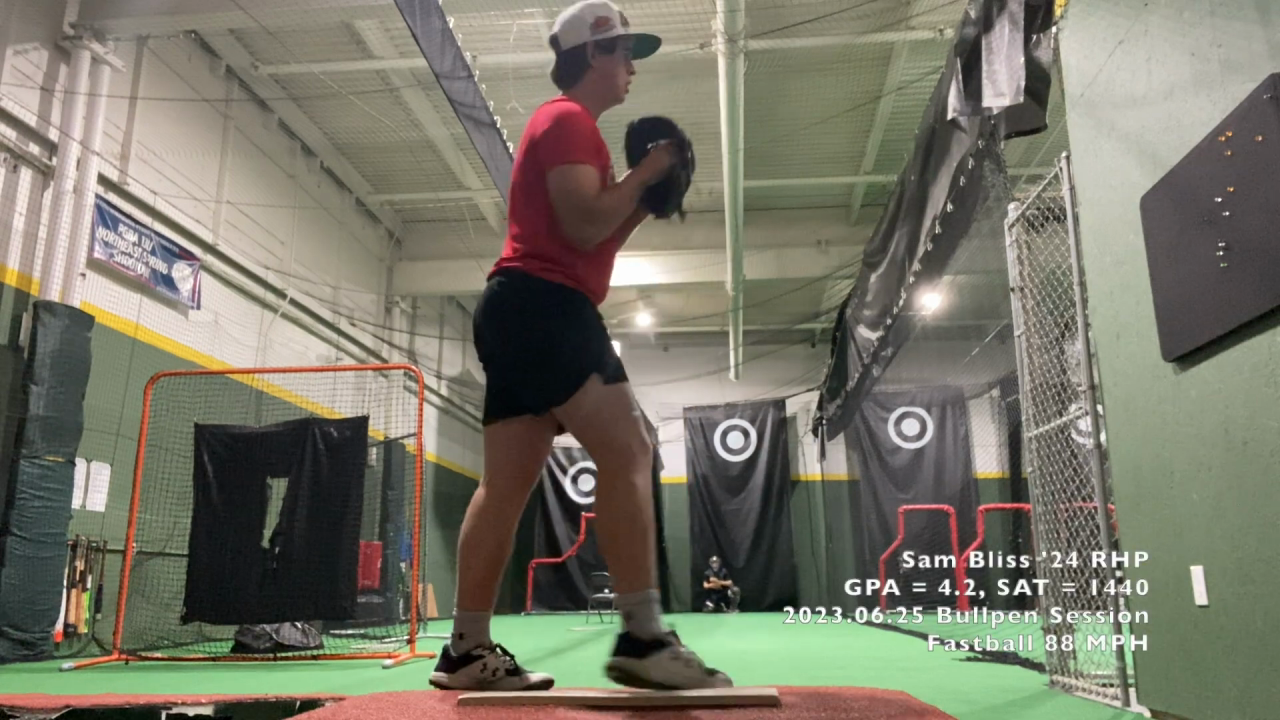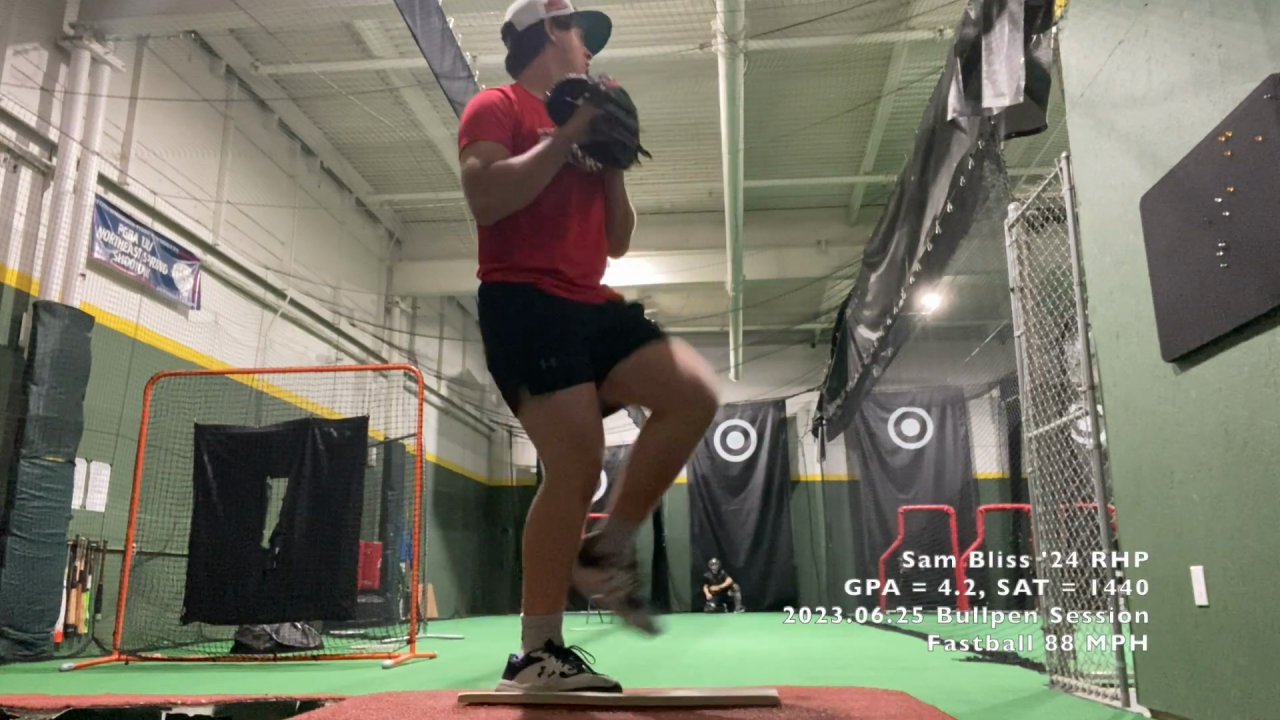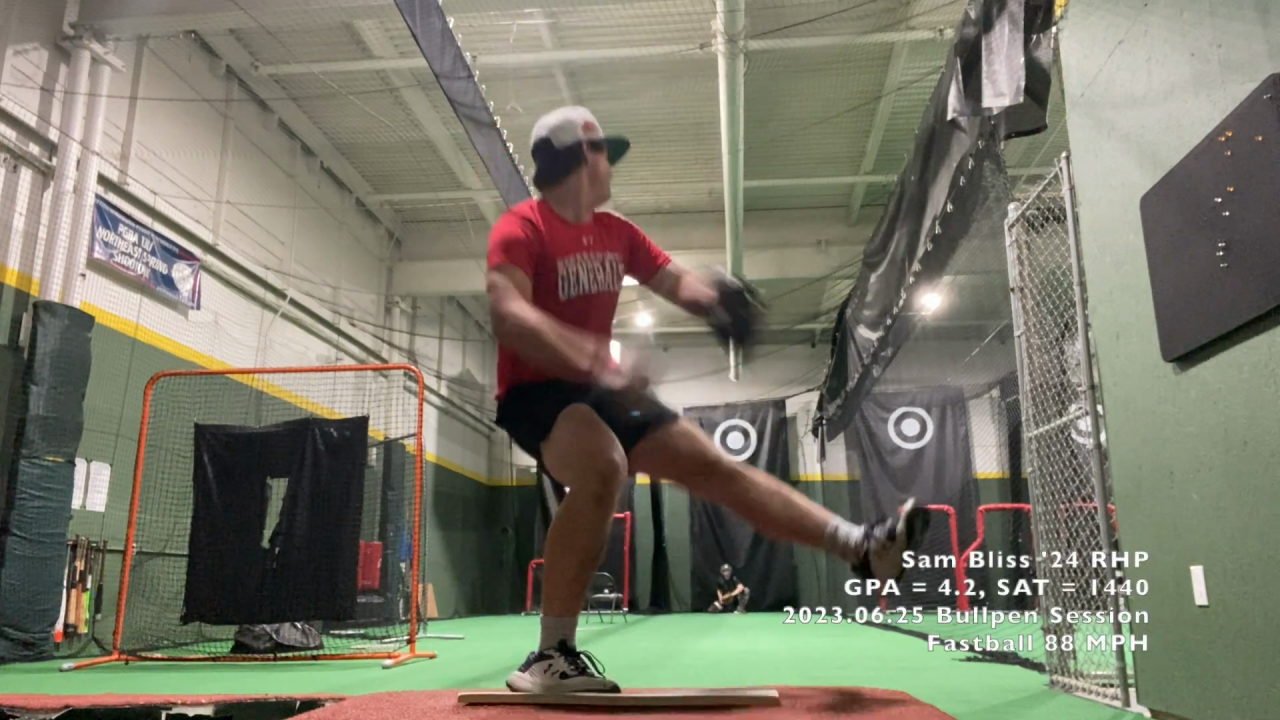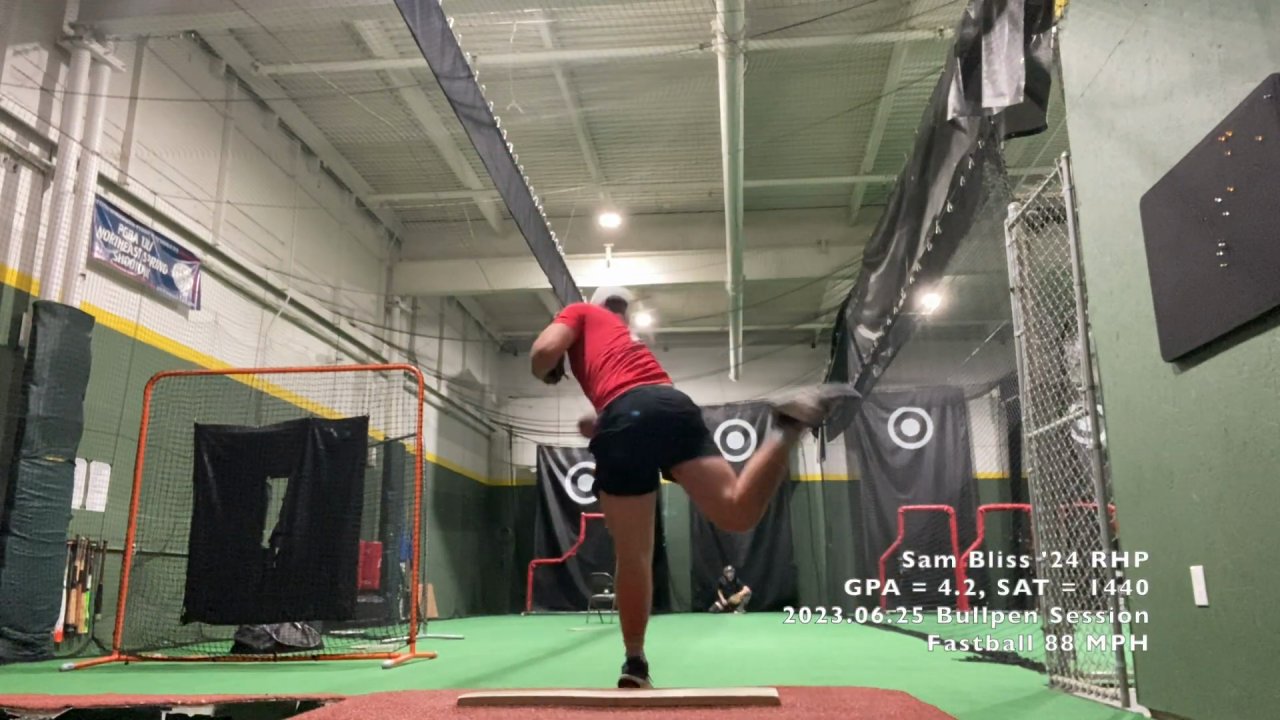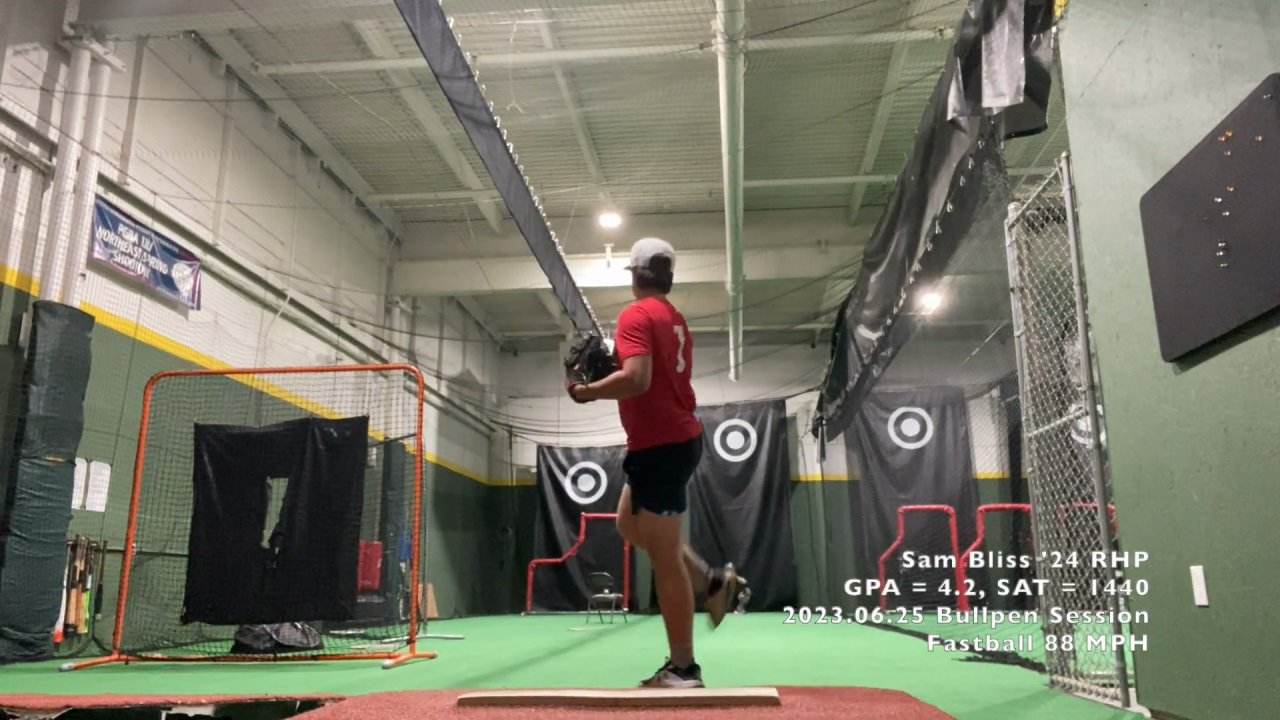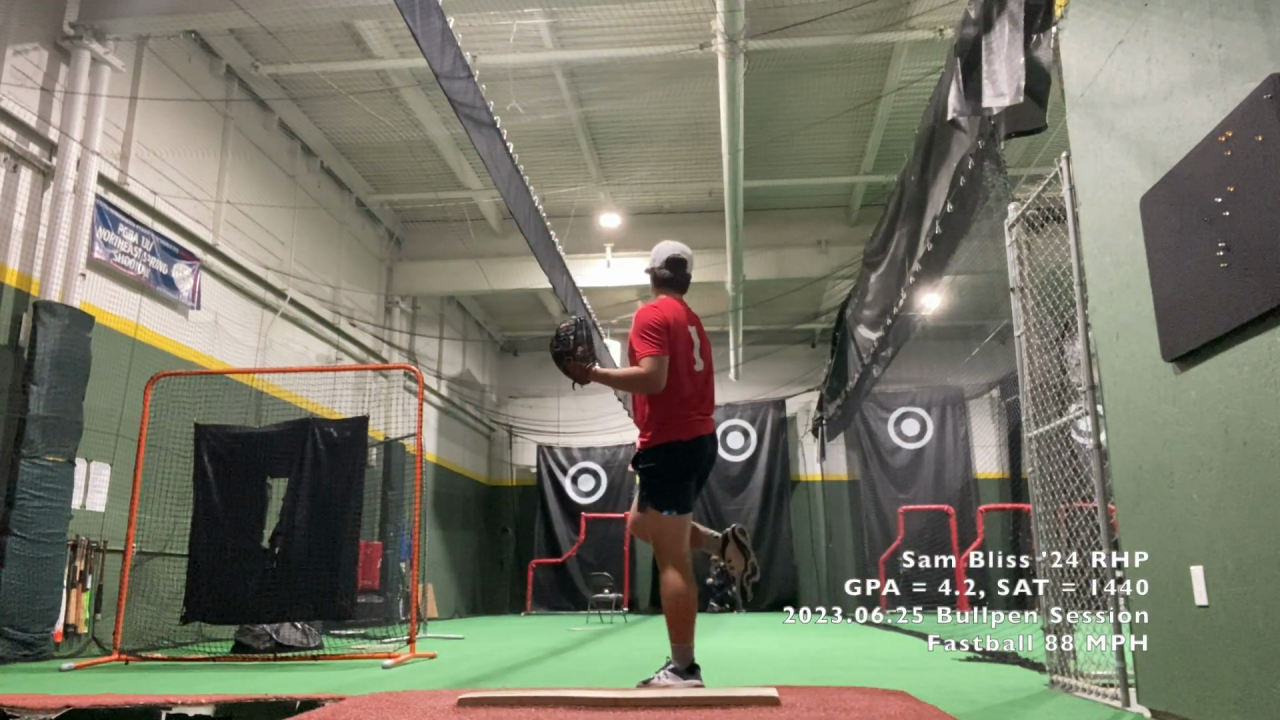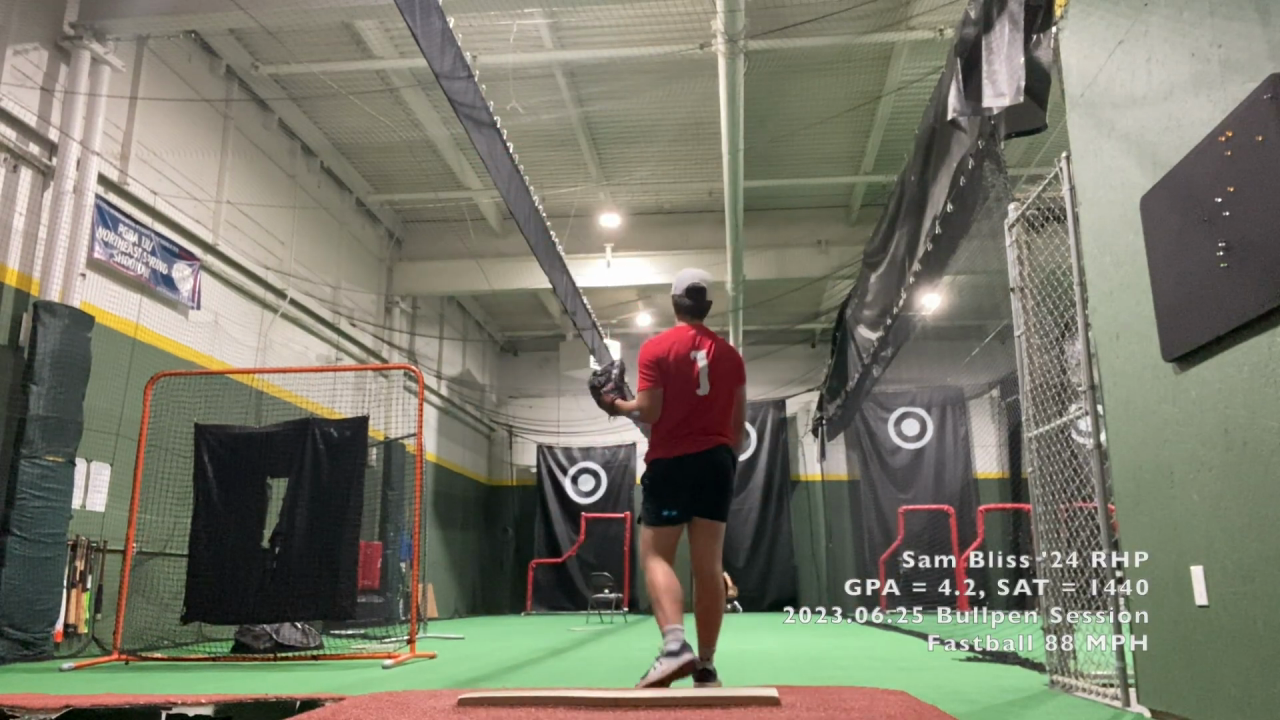
dt=0.7s
person 1, frame 1
left shoulder: (563, 127)
right shoulder: (568, 122)
left elbow: (593, 238)
right elbow: (584, 226)
left wrist: (640, 197)
right wrist: (646, 174)
left hip: (525, 313)
right hip: (541, 306)
left knee: (505, 483)
right knee: (625, 453)
left ankle: (468, 649)
right ankle: (643, 634)
person 1, frame 2
left shoulder: (589, 121)
right shoulder: (497, 106)
left elbow: (617, 240)
right elbow: (487, 200)
left wrist: (610, 162)
right wrist: (563, 140)
left hip: (590, 306)
right hip: (524, 306)
left knee: (693, 395)
right knee: (576, 464)
left ankle: (607, 552)
right ankle: (537, 654)
person 1, frame 3
left shoulder: (614, 230)
right shoulder: (522, 228)
left elbow: (680, 278)
right elbow: (508, 317)
left wrist: (715, 302)
right wrist: (587, 357)
left hip: (601, 391)
right hip: (540, 395)
left knee: (713, 467)
right knee: (601, 470)
left ankle: (856, 543)
right ankle: (552, 655)
person 1, frame 4
left shoulder: (578, 312)
right shoulder: (626, 334)
left elbow: (544, 350)
left wrist: (545, 372)
right wrist: (603, 430)
left hip: (626, 416)
right hip: (668, 404)
left knee: (632, 556)
right knee: (737, 511)
left ankle: (635, 666)
right ankle: (789, 422)
person 1, frame 5
left shoulder: (635, 315)
right shoulder: (676, 319)
left elbow: (637, 379)
left wrist: (587, 391)
left hip: (658, 446)
right hip: (682, 438)
left knee: (665, 560)
right knee: (632, 523)
left ankle: (683, 668)
right ankle: (711, 580)
person 1, frame 6
left shoulder: (652, 314)
right shoulder: (693, 320)
left elbow: (652, 378)
left wrist: (594, 373)
left hip: (671, 444)
right hip: (699, 440)
left knee: (672, 558)
right knee: (643, 524)
left ankle: (682, 668)
right ankle: (724, 543)
person 1, frame 7
left shoulder: (656, 348)
right shoulder: (728, 353)
left elbow: (647, 412)
right elbow: (738, 421)
left wrist: (616, 404)
right wrist: (730, 459)
left hip: (669, 462)
right hip: (716, 461)
left knee: (657, 558)
right knee: (709, 566)
left ankle: (676, 645)
right ankle: (705, 665)
